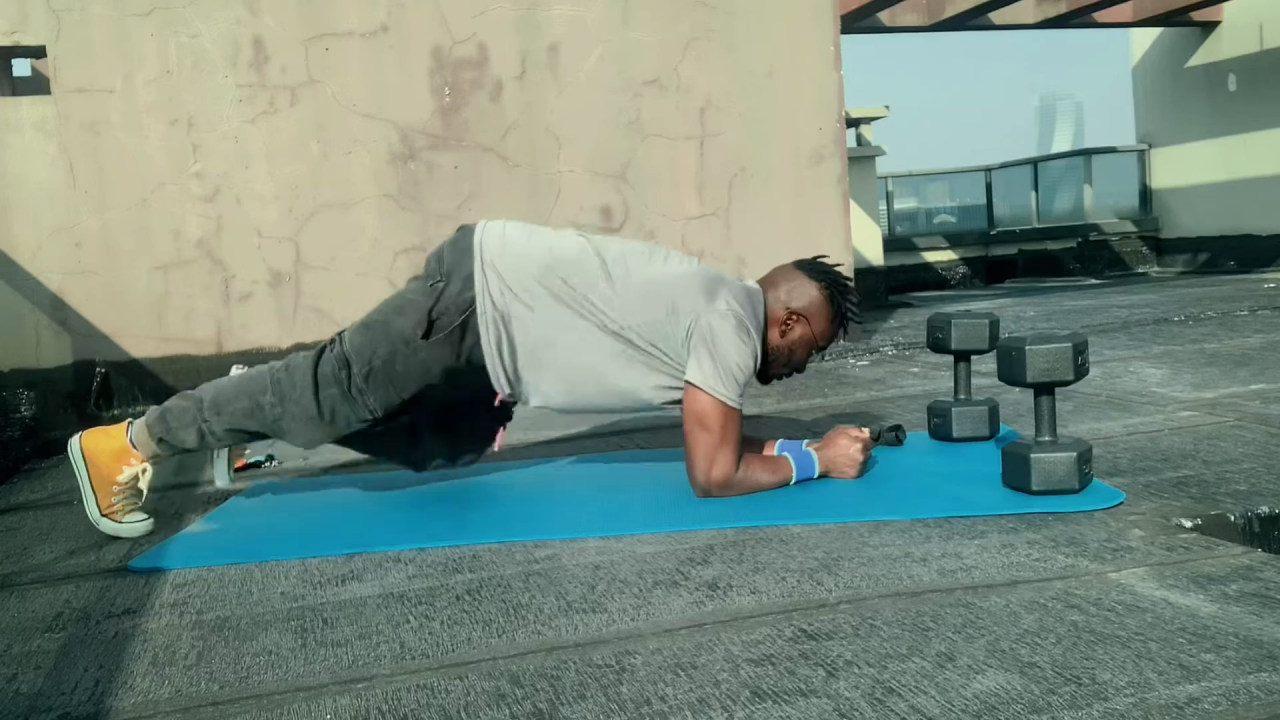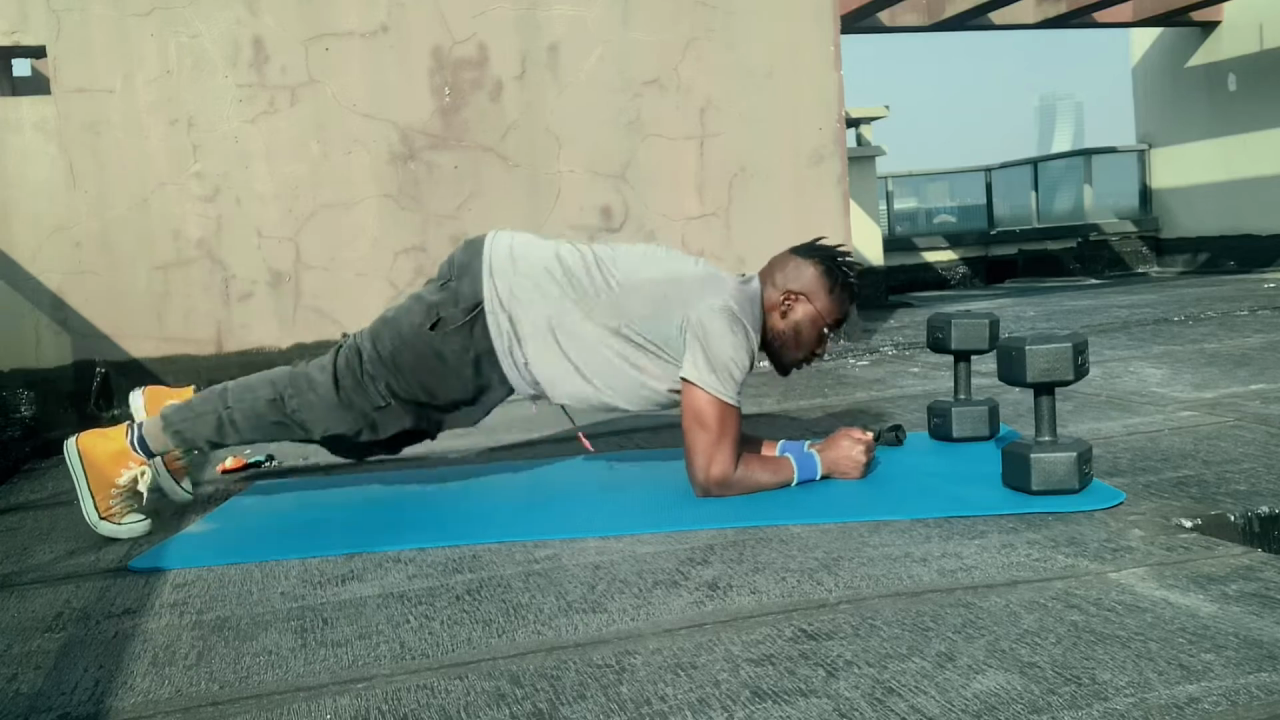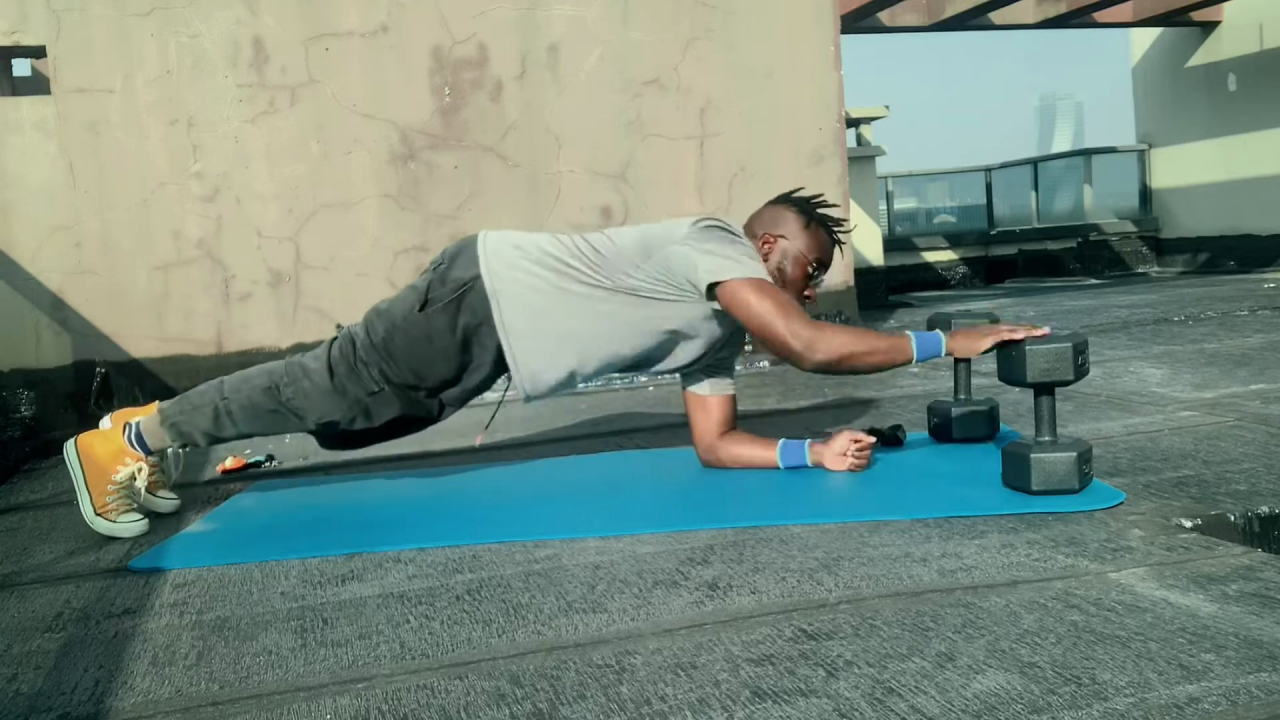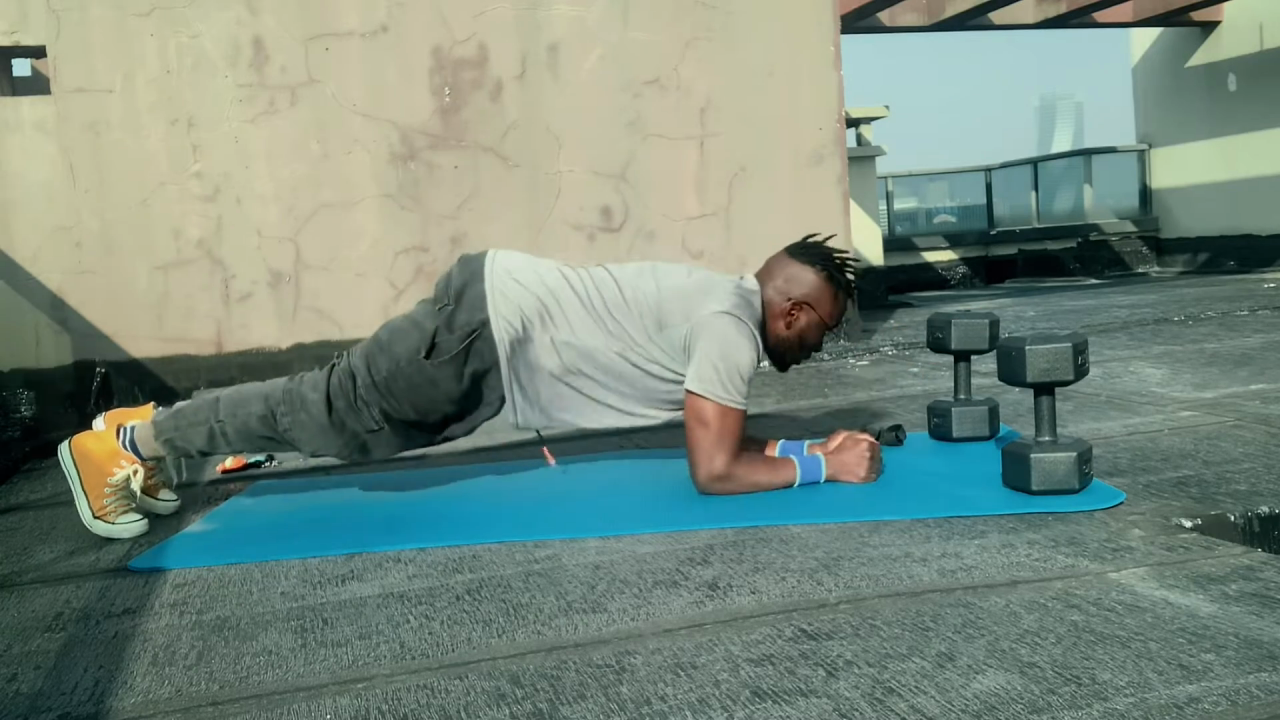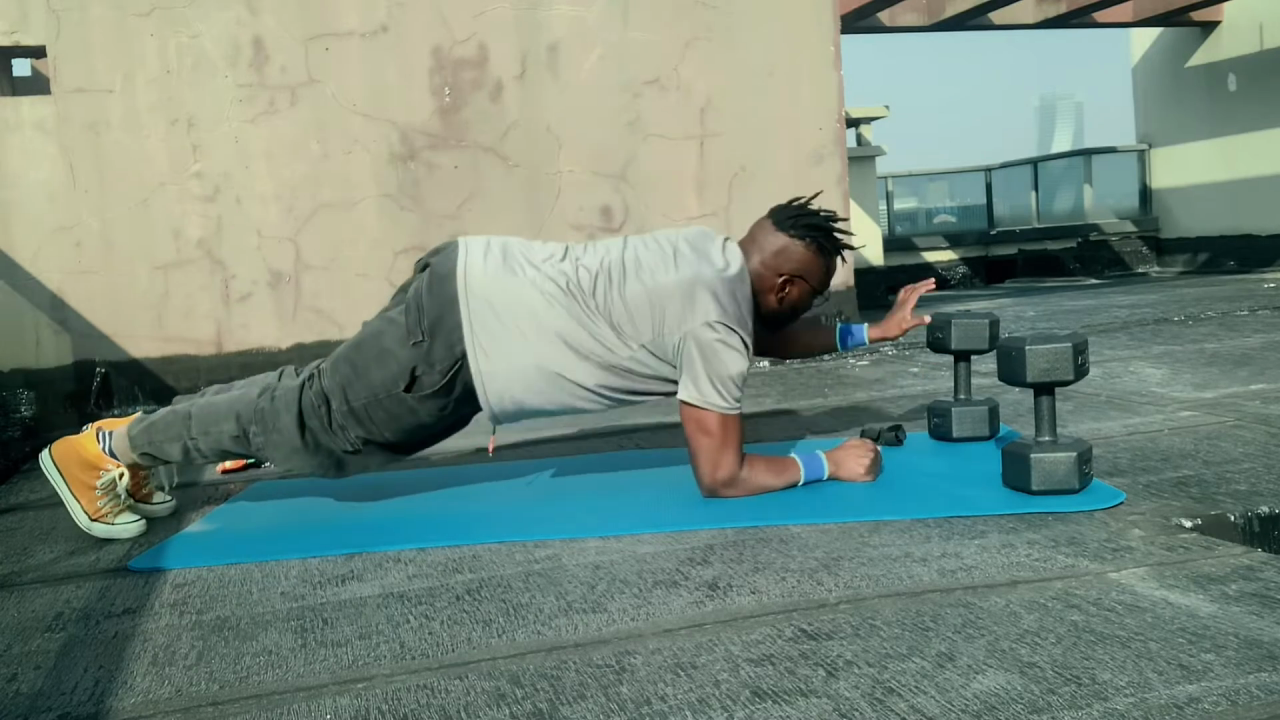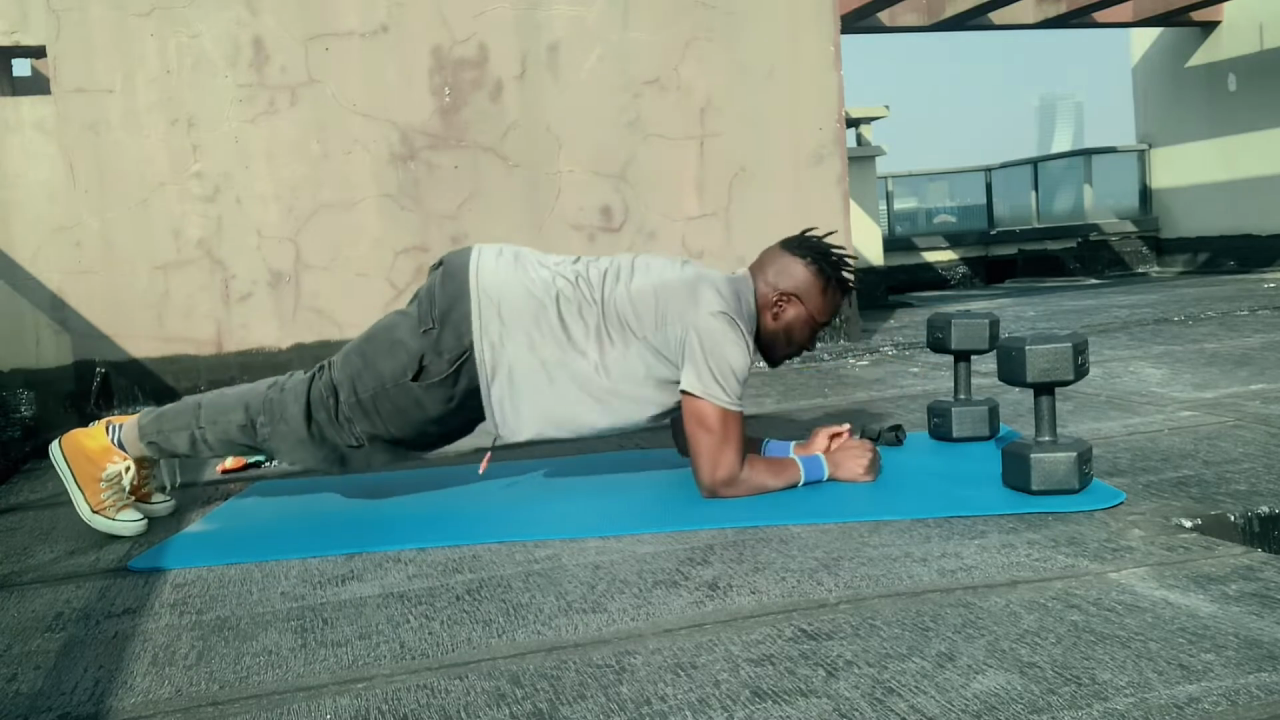
dt=0.4s
person 1, frame 1
left shoulder: (721, 306)
right shoulder: (733, 326)
left elbow: (713, 436)
right elbow: (714, 475)
left wrist: (798, 446)
right wrist: (814, 462)
left hip: (502, 277)
right hip: (476, 293)
left knee: (447, 444)
right knee: (324, 396)
left ankle: (271, 399)
right ankle: (125, 443)
person 1, frame 2
left shoulder: (718, 306)
right shoulder: (727, 319)
left elbow: (717, 441)
right elbow: (711, 473)
left wrist: (799, 446)
right wrist: (814, 462)
left hip: (503, 310)
right hip: (487, 307)
left knee: (364, 425)
right knee: (335, 398)
left ankle: (177, 408)
right ankle: (126, 443)
person 1, frame 3
left shoulder: (715, 319)
right shoulder: (713, 249)
left elbow: (716, 442)
right elbow: (810, 347)
left wrist: (816, 453)
right wrist: (941, 343)
left hip: (503, 331)
right hip: (479, 293)
left knee: (345, 406)
right knee: (328, 383)
left ankle: (167, 433)
right ankle: (129, 440)
person 1, frame 4
left shoulder: (722, 305)
right shoulder: (730, 327)
left elbow: (716, 441)
right elbow: (715, 472)
left wrist: (795, 447)
right wrist: (819, 466)
left hip: (502, 310)
right hip: (488, 327)
left knee: (339, 412)
right knee: (332, 412)
left ankle: (153, 429)
right ankle: (122, 439)
person 1, frame 5
left shoulder: (720, 252)
right shoulder: (714, 325)
left elbow: (767, 333)
right elbow: (720, 476)
left wrist: (861, 332)
right wrist: (825, 465)
left hip: (469, 280)
right hip: (461, 334)
left knee: (317, 396)
right knee: (313, 424)
left ankle: (137, 442)
right ankle: (105, 447)
person 1, frame 6
left shoulder: (714, 296)
right shoulder: (723, 324)
left elbow: (702, 431)
right elbow: (720, 475)
left wrist: (796, 442)
right wrist: (818, 467)
left hip: (486, 303)
right hip: (468, 329)
left knee: (331, 411)
right knee: (318, 418)
left ankle: (148, 438)
right ankle: (113, 439)
